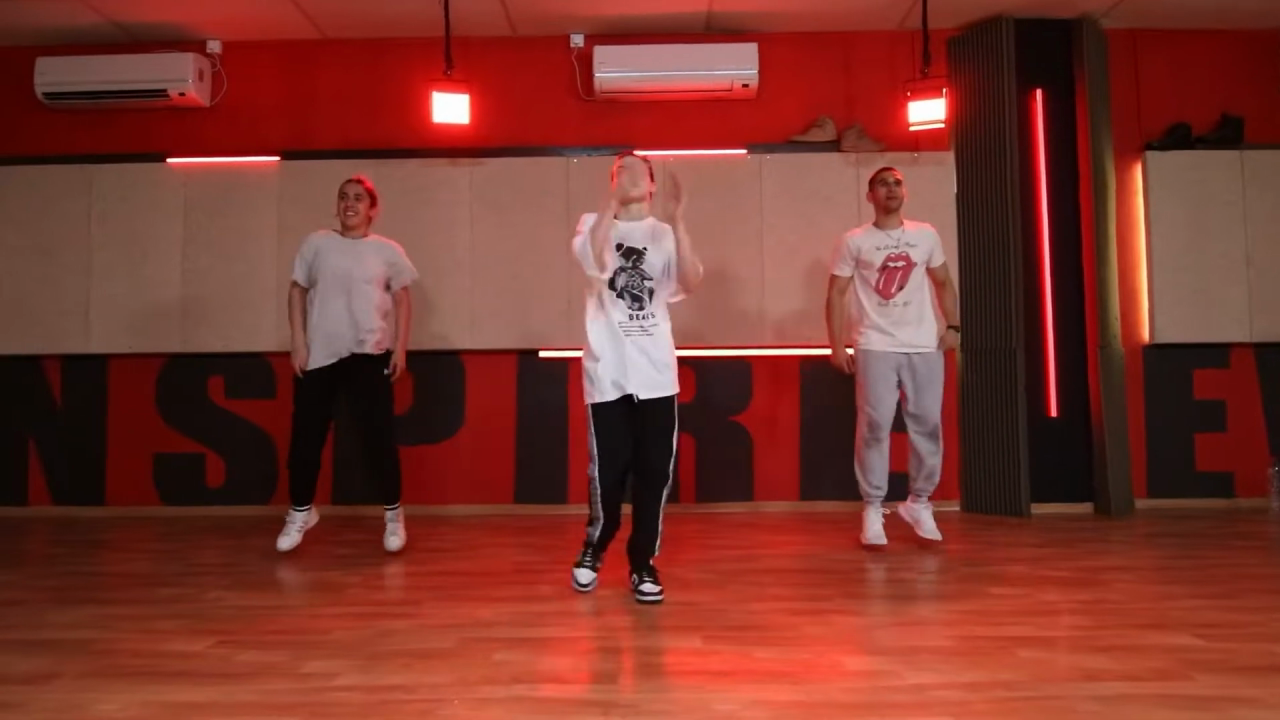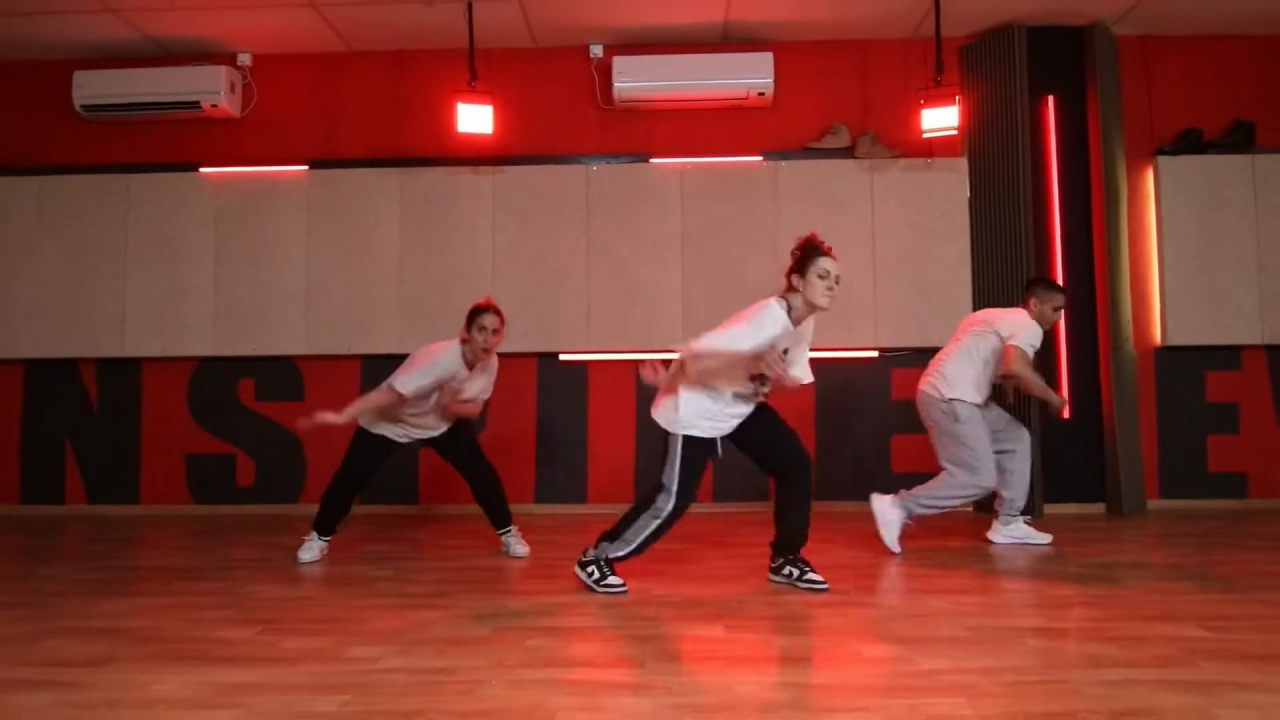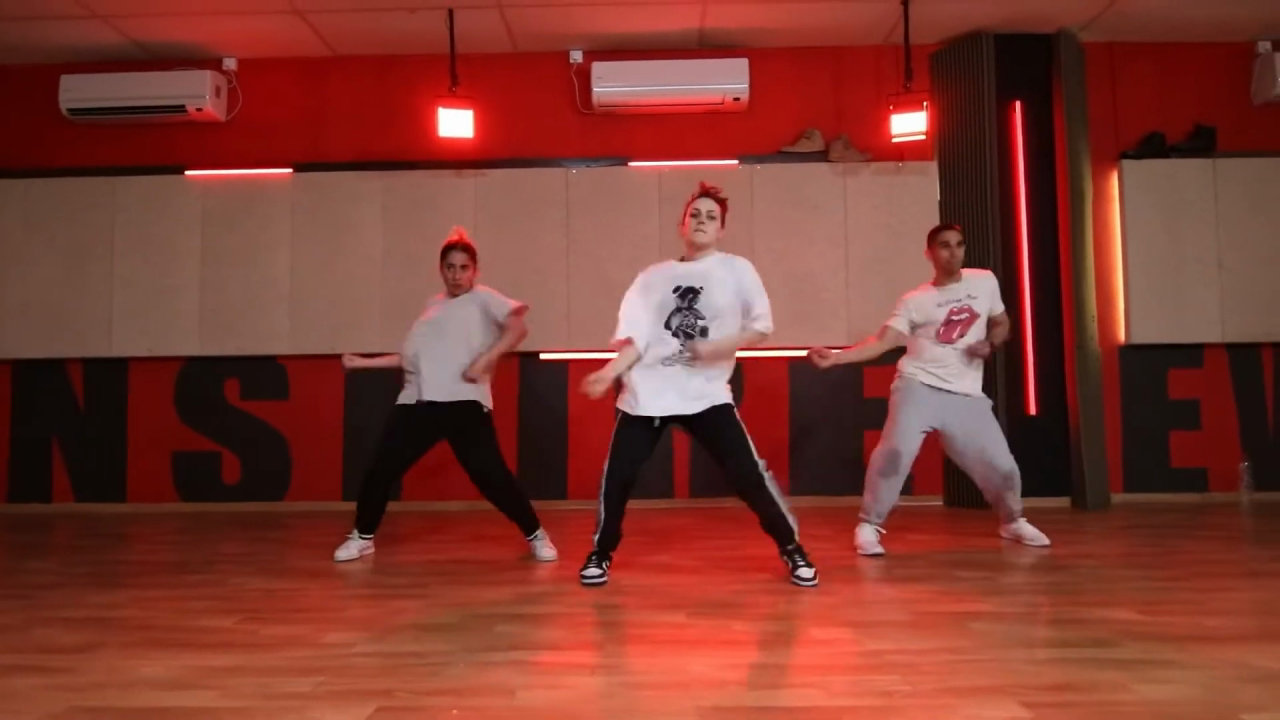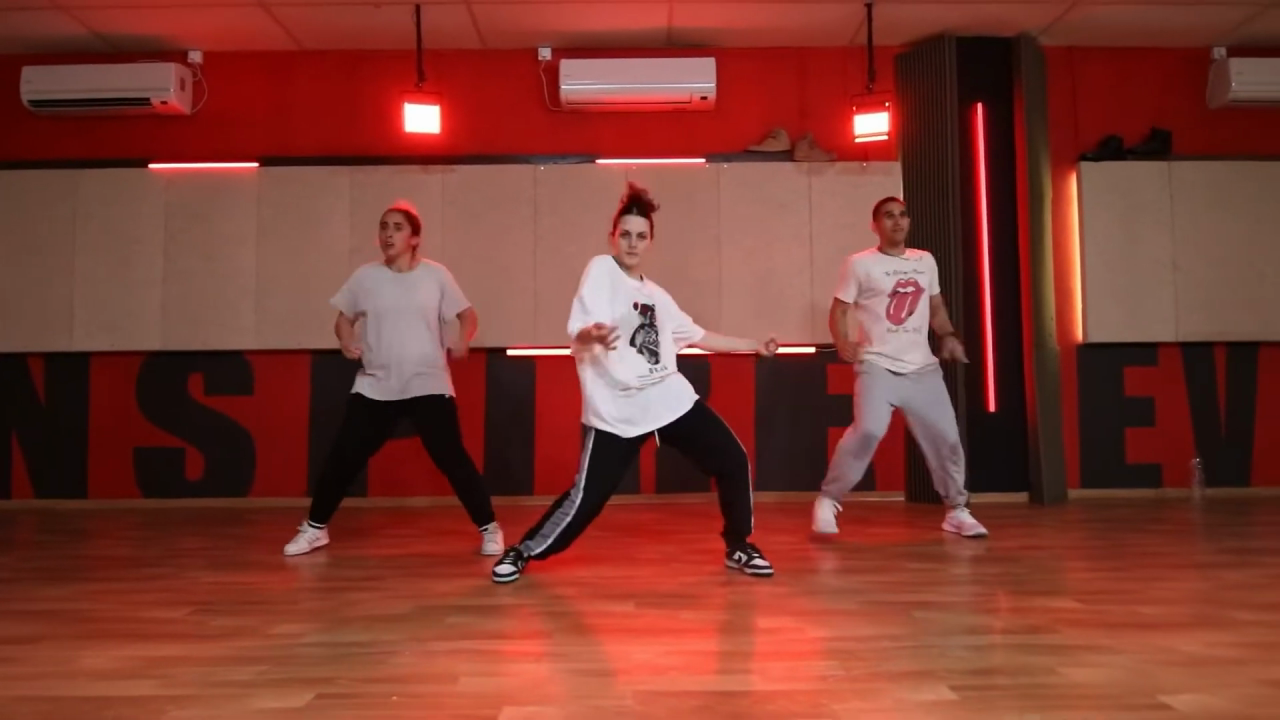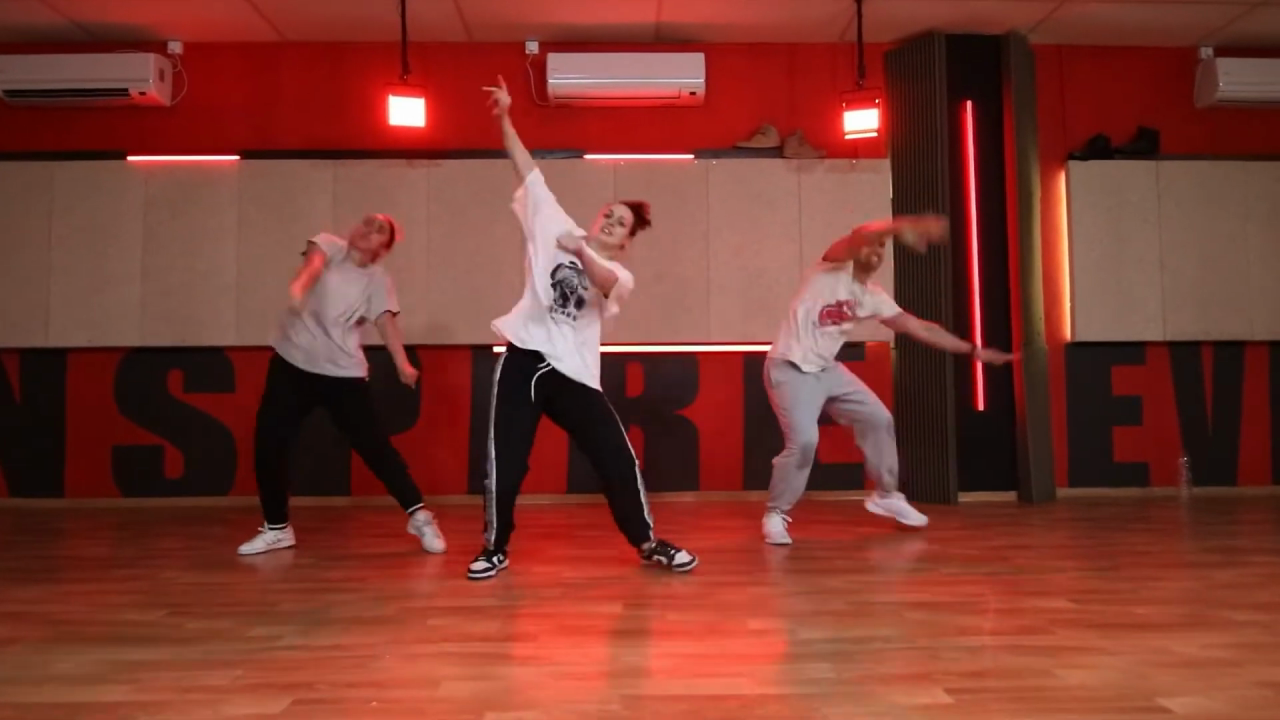
dt=1s
person 1, frame 1
left shoulder: (668, 234)
right shoulder: (592, 223)
left elbow: (687, 283)
right elbow: (596, 261)
left wrist: (676, 221)
right wrist: (613, 200)
left hip: (656, 372)
right hip: (607, 370)
left knee: (655, 470)
right knee: (609, 469)
left ankle: (642, 563)
right ankle: (595, 546)
person 1, frame 2
left shoulder: (803, 323)
right shoulder: (770, 316)
left elbow: (794, 377)
right elbow: (700, 353)
left wrist: (777, 372)
left hip: (743, 404)
right hip: (698, 407)
left knee: (795, 467)
right knee: (672, 497)
left ankle: (786, 560)
right ankle: (596, 558)
person 1, frame 3
left shoulder: (735, 268)
right shoulder: (657, 275)
left elbow: (763, 325)
right elbow: (634, 333)
left wrist: (721, 346)
right wrist: (609, 371)
left hip: (707, 394)
right hip: (649, 391)
left knee: (749, 476)
right knee: (617, 476)
left ankle: (791, 549)
right ankle: (603, 552)
person 1, frame 4
left shoulder: (655, 293)
right shoulder: (599, 269)
left elbow: (693, 336)
right elbow: (577, 333)
left wrist: (750, 346)
right wrist: (592, 335)
left hip: (672, 399)
right hip: (615, 410)
left knee: (733, 461)
right knee: (588, 495)
left ankle: (738, 545)
right ankle: (524, 552)
person 1, frame 5
left shoulder: (620, 278)
right shoulder: (561, 227)
left elbow: (603, 279)
right elbow: (529, 172)
left wrist: (583, 252)
right wrist: (505, 117)
left hip: (573, 375)
right hip: (525, 354)
left knee: (617, 461)
right knee: (505, 457)
left ankle: (646, 542)
right ankle: (495, 548)
person 2, frame 1
left shoulder: (388, 250)
right shoulder: (316, 243)
left elbow: (402, 301)
right elbow: (297, 291)
left wrist: (400, 348)
right wrist: (298, 341)
left hip: (368, 355)
right hip: (319, 356)
left knee: (378, 434)
right knee: (306, 436)
left ankle: (392, 512)
right ankle: (301, 511)
person 2, frame 2
left shoulder: (490, 364)
right shoulder: (443, 360)
left elbow: (472, 409)
right elbow: (390, 392)
left wrist: (456, 406)
right wrist: (342, 416)
left hip: (440, 425)
right hip: (386, 424)
left knee: (482, 472)
right knee: (350, 479)
left ankle: (508, 533)
right ankle: (320, 537)
person 2, frame 3
left shoulder: (484, 298)
right shoulder: (433, 305)
left elbow: (518, 326)
left wrist: (485, 359)
right wrist: (365, 362)
left hip: (464, 402)
right hip: (416, 403)
left knee: (490, 474)
right knee: (380, 470)
left ankle: (535, 534)
right ankle: (363, 536)
person 2, frame 4
left shoulder: (435, 275)
right shoulder: (365, 277)
left elbow: (467, 314)
right elbow: (343, 319)
left wrist: (462, 340)
right wrist: (348, 343)
left hip: (429, 388)
right hip: (375, 389)
left knee: (452, 459)
right knee: (343, 457)
left ankle: (489, 527)
right ankle: (316, 527)
person 2, frame 5
left shoulder: (379, 281)
right shoulder: (329, 246)
left elbow: (387, 323)
right elbow: (312, 263)
left wrist: (403, 364)
right wrist: (298, 284)
left hip: (343, 373)
right hip: (293, 363)
left knee: (374, 445)
right knee: (270, 447)
left ankle: (419, 516)
right ankle: (277, 528)
person 3, frame 1
left shoulder: (925, 235)
right shoulder: (854, 242)
left elbow: (944, 284)
right elbow: (835, 295)
left wrist: (952, 327)
right wrist: (836, 344)
left hip: (924, 347)
right hip: (875, 347)
left knee: (928, 424)
right knee: (876, 423)
left ankle: (918, 503)
right ankle: (872, 508)
person 3, frame 2
left shoulder: (996, 319)
right shoulder: (1028, 326)
right elbow: (1016, 368)
left wrist: (1005, 377)
right wrist: (1053, 397)
left hip: (953, 399)
right hip: (948, 400)
left knee: (1017, 439)
right knee: (979, 477)
left ankle: (1009, 523)
right ankle: (896, 505)
person 3, frame 3
left shoulder: (984, 281)
right shoulder: (916, 299)
left elbow: (1001, 324)
right elbow: (881, 340)
left wrist: (991, 342)
right wrist: (833, 357)
left hip: (966, 398)
right hip: (917, 389)
left knee: (1003, 469)
right knee: (895, 453)
left ankle: (1013, 521)
right ankle: (869, 525)
person 3, frame 4
left shoulder: (926, 261)
right shoulder: (860, 264)
left elbow: (936, 307)
right elbow: (838, 312)
left wrist: (950, 337)
right wrist: (843, 343)
left hip: (923, 368)
right hip: (879, 367)
left knee: (947, 438)
right knee: (867, 431)
left ankle: (957, 511)
right ankle: (828, 500)
person 3, frame 5
left shoulder: (874, 297)
right shoulder: (835, 265)
left elbow: (916, 327)
right elbow: (859, 236)
left wrist: (974, 350)
right wrist: (905, 228)
left hip: (824, 368)
right hip: (789, 366)
left knee: (876, 420)
right knee: (804, 441)
left ankle: (885, 495)
right ankle: (775, 514)
